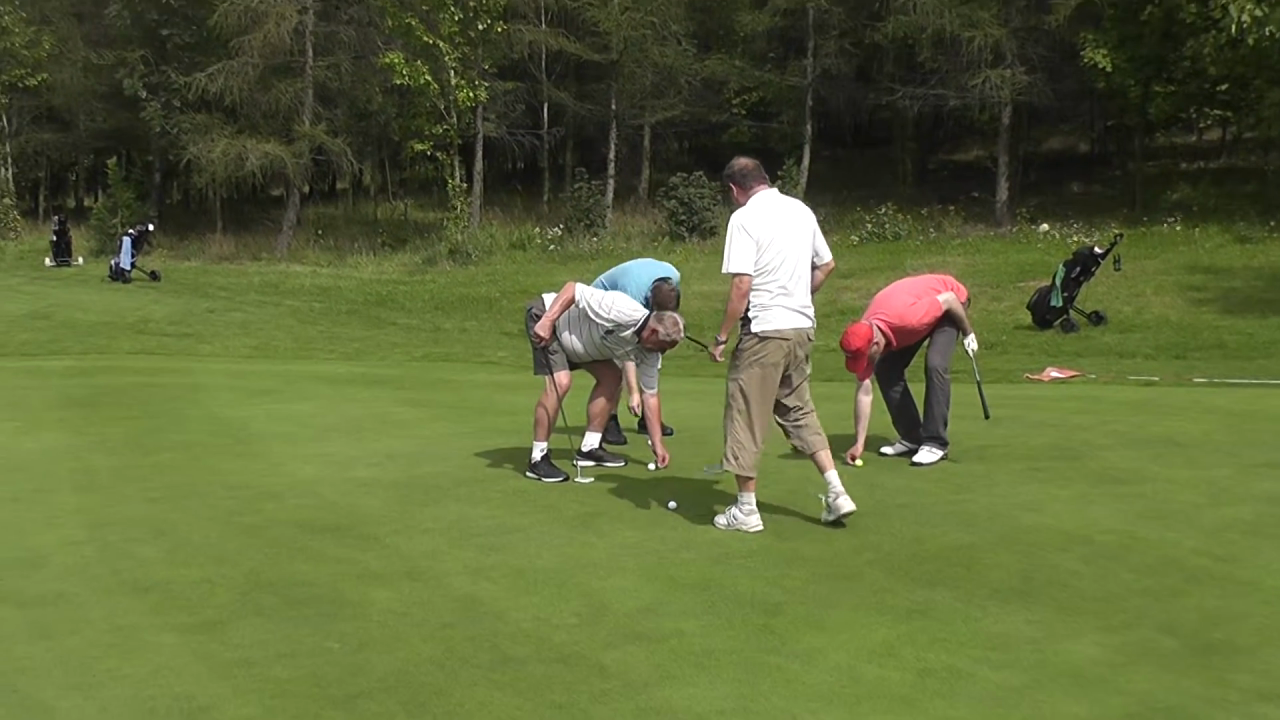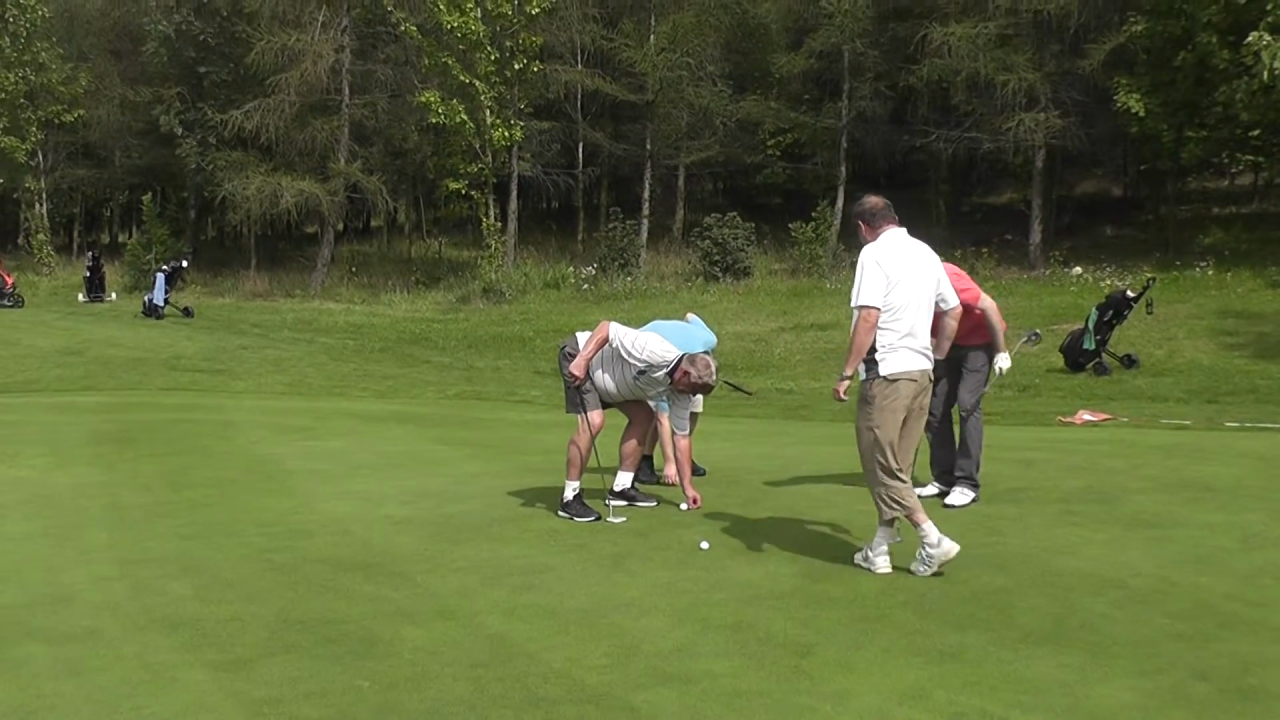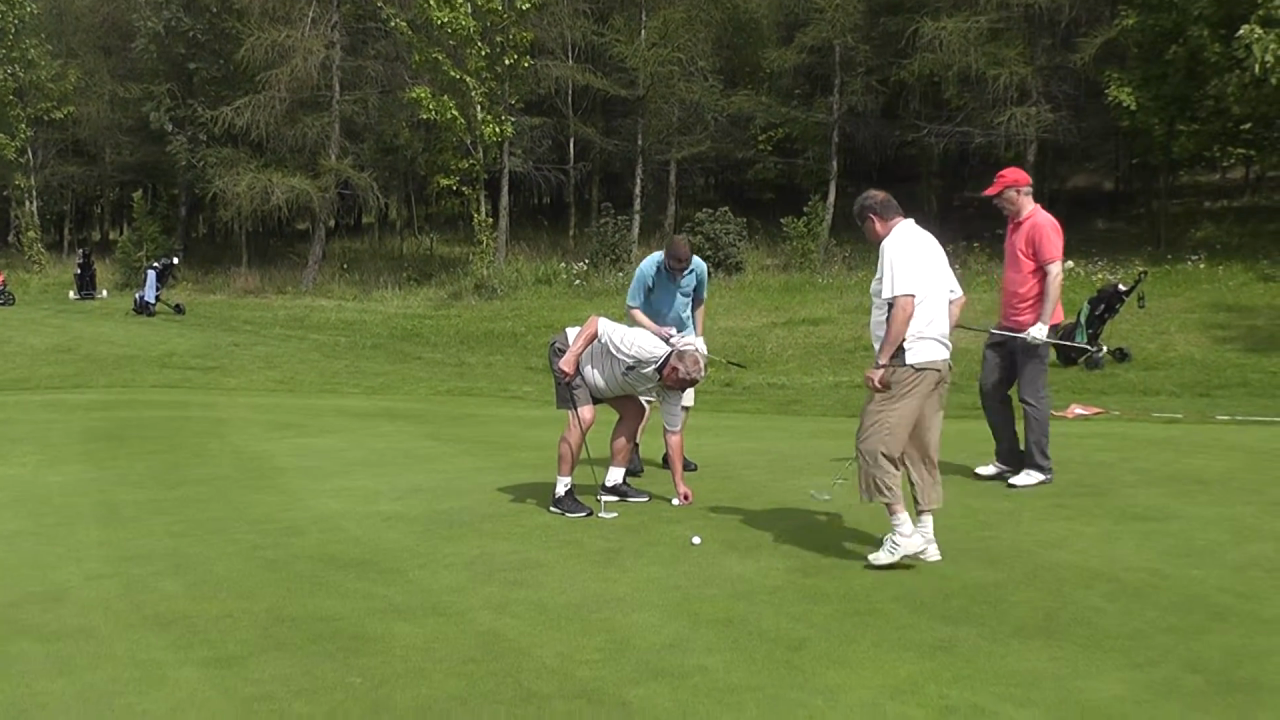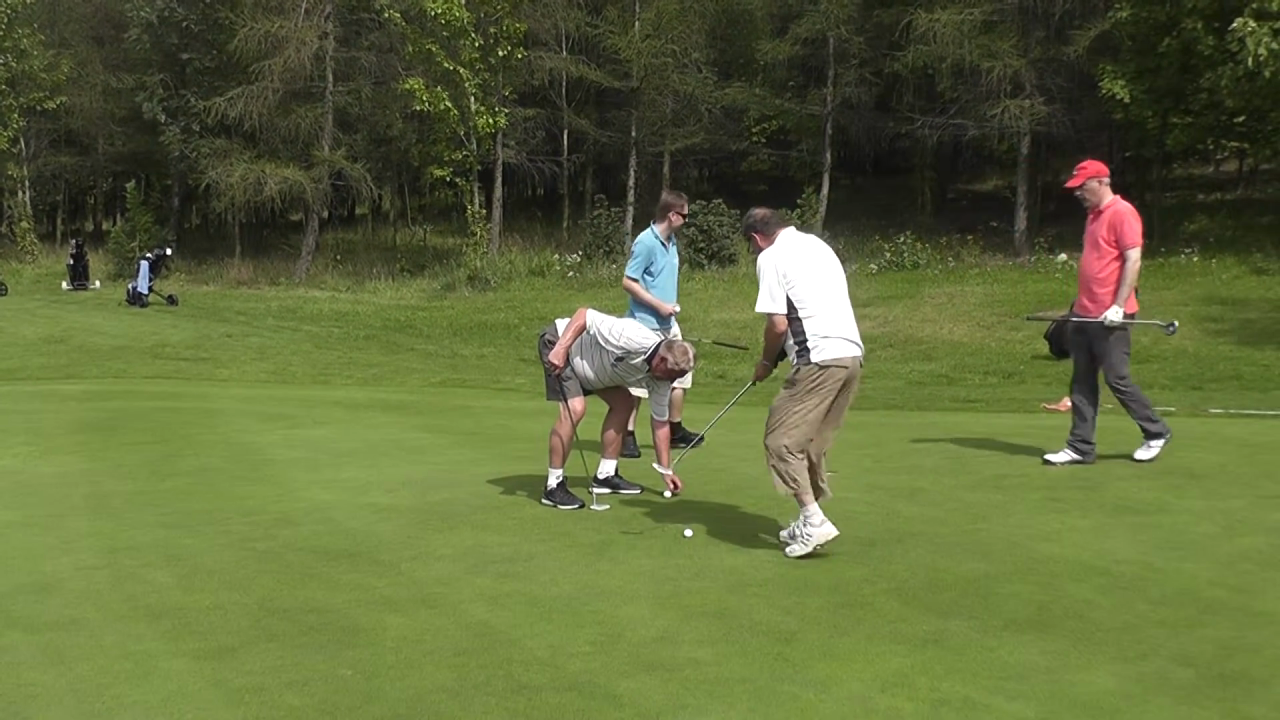
dt=1s
person 1, frame 1
left shoulder: (745, 217)
right shoulder: (801, 209)
left elbow: (742, 284)
right elbow: (825, 265)
left wrist: (721, 337)
left hip: (765, 330)
right hip: (802, 327)
left knee: (746, 417)
right knee: (800, 411)
left ankle: (745, 509)
right ankle: (836, 492)
person 1, frame 2
left shoulder: (874, 253)
right shoulder: (925, 252)
left elbow: (868, 319)
right elbow: (953, 311)
left wrist: (847, 373)
right wrist: (937, 357)
left hip: (886, 373)
right hip: (921, 371)
left knee: (882, 465)
right knee: (896, 464)
left ankle: (933, 538)
right ankle: (879, 550)
person 1, frame 3
left shoulder: (895, 244)
right shoulder: (928, 240)
left elbow: (904, 306)
right elbow: (956, 300)
left wrist: (880, 361)
left hip: (909, 362)
right hip: (938, 360)
left knee: (875, 442)
right knee: (921, 448)
left ankle: (904, 530)
right ankle: (923, 534)
person 1, frame 4
left shoulder: (771, 257)
right shoulder: (816, 244)
left elbow: (778, 323)
left wrist: (767, 362)
right wrist: (780, 353)
left hip: (820, 359)
right hip: (851, 353)
left knee: (782, 438)
right knee: (813, 442)
left ankle: (814, 521)
right ankle: (809, 522)
person 2, frame 1
left shoulder: (906, 318)
right shoulder: (864, 336)
left elbow: (949, 299)
right elbow: (864, 392)
left wrist: (968, 333)
right wrist: (859, 443)
left hip: (949, 302)
right hip: (920, 299)
left knee: (935, 364)
right knee: (885, 370)
left ankle: (935, 443)
right ankle: (912, 437)
person 2, frame 2
left shoulder: (945, 280)
left elbow: (988, 305)
left wrist: (1001, 352)
left hip: (981, 340)
right hip: (951, 344)
left knee: (967, 405)
right knee: (935, 408)
left ankle: (967, 484)
right ankle: (944, 479)
person 2, frame 3
left shoulder: (1043, 225)
right shoulder: (1014, 224)
left elbow: (1054, 275)
left wrist: (1043, 322)
left hip: (1034, 328)
right hip: (1009, 325)
left knee: (1031, 396)
right knee: (990, 387)
left ankle: (1039, 467)
right ankle: (1009, 459)
person 2, frame 4
left shoulder: (1122, 213)
right shoulder: (1093, 215)
left elbow: (1133, 261)
left wrist: (1119, 305)
left hip: (1109, 314)
right hip: (1085, 313)
left knee: (1117, 378)
right knee: (1081, 381)
left ankle: (1156, 431)
right ankle: (1080, 446)
person 3, frame 1
left shoulder: (673, 277)
right shoulder: (635, 292)
right wrist: (633, 392)
left hip: (639, 304)
left ankle: (647, 417)
right ankle: (610, 422)
person 3, frame 2
left shoulder: (709, 341)
left elbow: (690, 316)
right elbow: (663, 419)
right wrist: (669, 462)
left knee: (695, 400)
right knee: (655, 407)
right ankle: (644, 462)
person 3, frame 3
left shoulder: (699, 268)
right shoulder: (647, 269)
right elbow: (633, 308)
left wrist: (699, 336)
right wrist: (656, 331)
left hip: (683, 337)
right hip: (650, 333)
left knee: (684, 394)
right knee: (645, 392)
right ankle: (633, 450)
person 3, frame 4
left shoulder: (671, 242)
right shoulder: (646, 242)
right elbow: (628, 282)
right wrist: (658, 305)
left hip: (668, 324)
right hip: (645, 324)
left knee: (680, 374)
left ankle: (676, 429)
right ankle: (628, 436)
person 4, frame 1
left shoulder: (647, 351)
right shoulder: (622, 311)
left elbow: (650, 394)
right elbow: (572, 288)
left wrist: (657, 444)
right wrist: (546, 321)
right hip: (544, 316)
left knee: (611, 377)
right knee: (561, 382)
left ankle: (589, 448)
right ankle: (538, 458)
person 4, frame 2
left shoulder: (679, 393)
right shoulder: (655, 352)
left elbow: (681, 435)
right elbow: (606, 327)
left wrist: (687, 486)
right wrist: (581, 360)
right hip: (579, 354)
left knee: (643, 416)
right knee: (593, 422)
left ankle: (621, 488)
right ankle: (570, 498)
person 4, frame 3
left shoulder: (670, 389)
right shoulder: (645, 348)
left elbow: (673, 432)
right elbow: (596, 321)
left wrist: (679, 483)
right wrist: (571, 356)
right hip: (569, 350)
left knee: (634, 412)
right knee: (584, 417)
left ankle: (613, 483)
right ankle: (562, 493)
person 4, frame 4
left shoulder: (659, 380)
right shoulder: (633, 338)
left elbow: (661, 422)
right elbow: (583, 314)
left wrist: (665, 469)
right wrist: (561, 348)
right hip: (559, 342)
left knee: (623, 403)
right knee: (575, 409)
left ankle: (605, 475)
right ankle: (554, 486)
